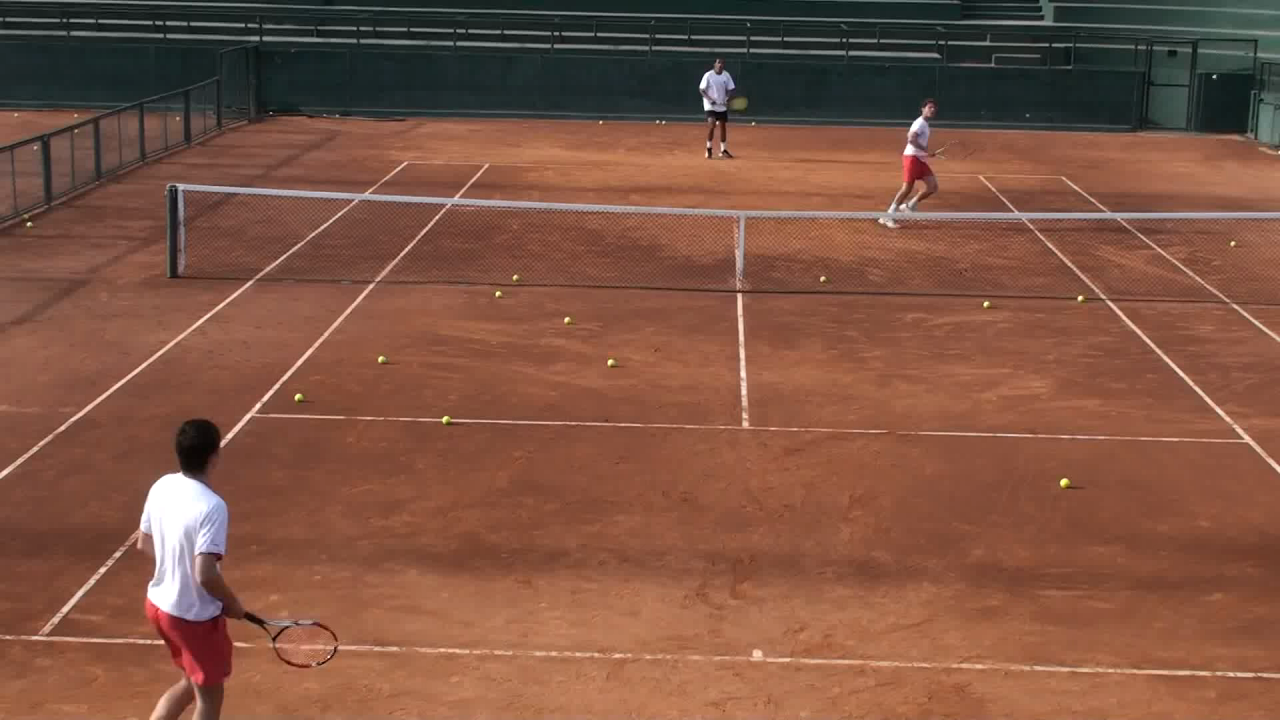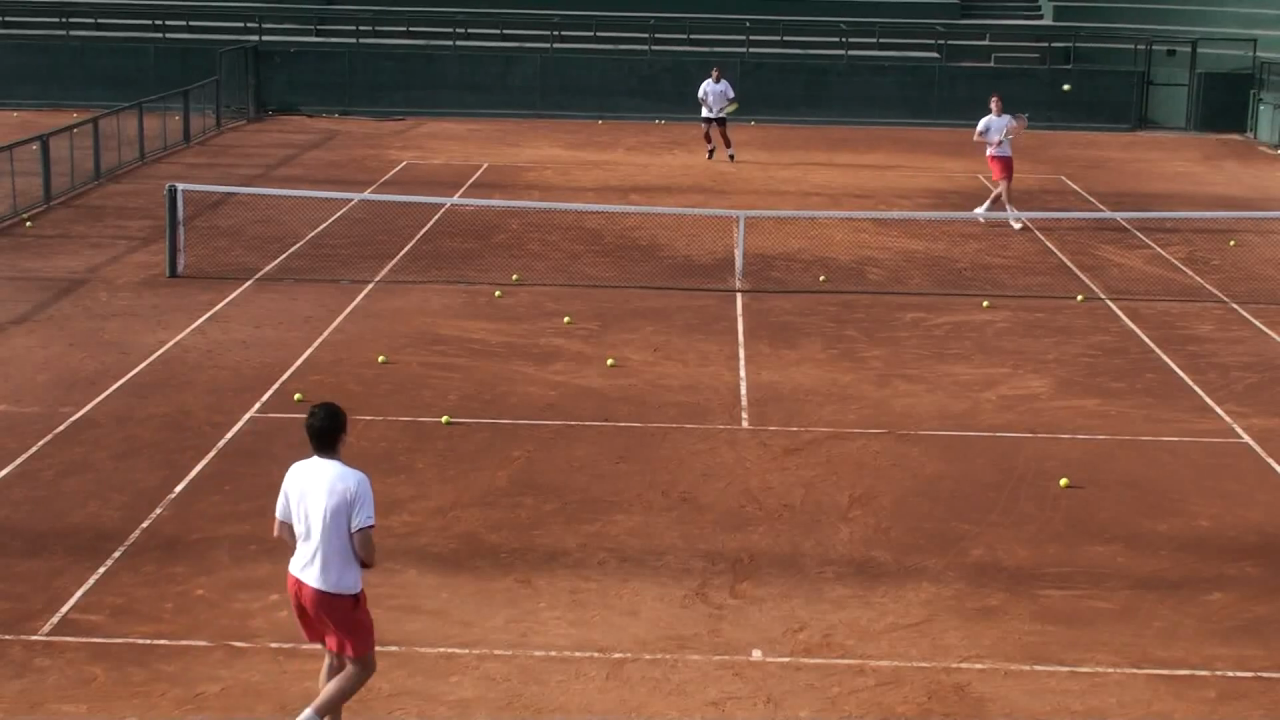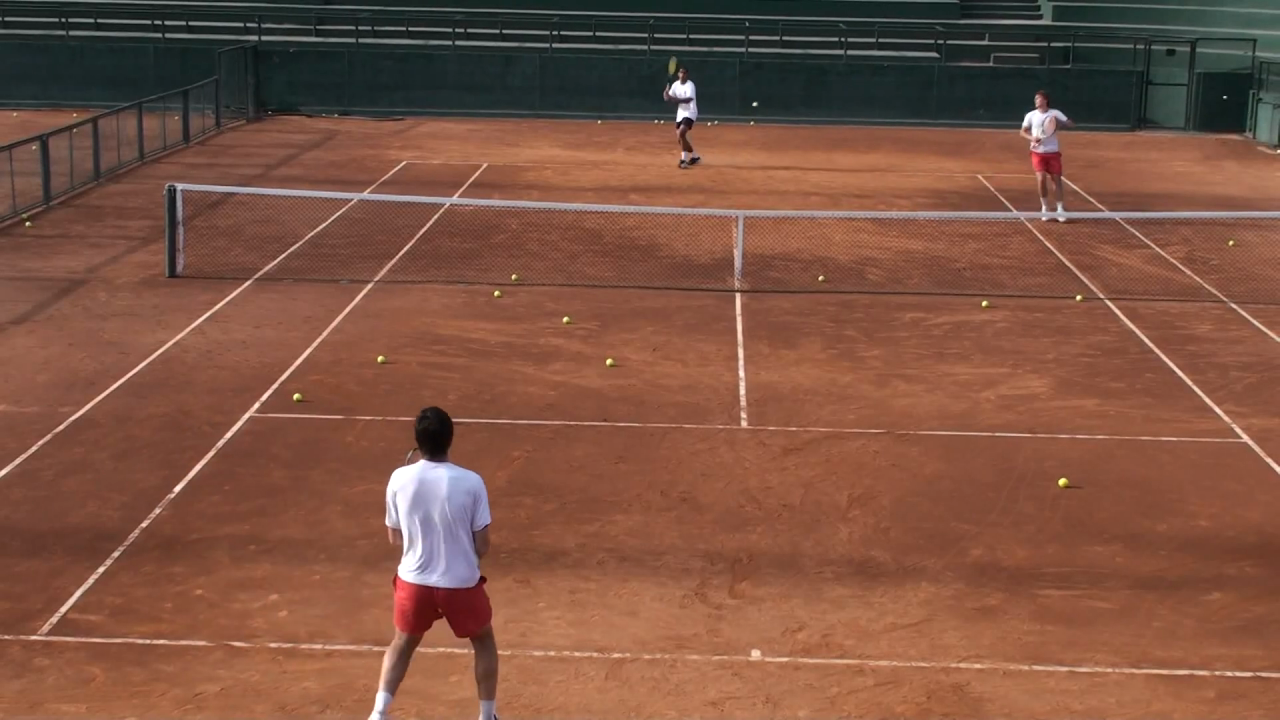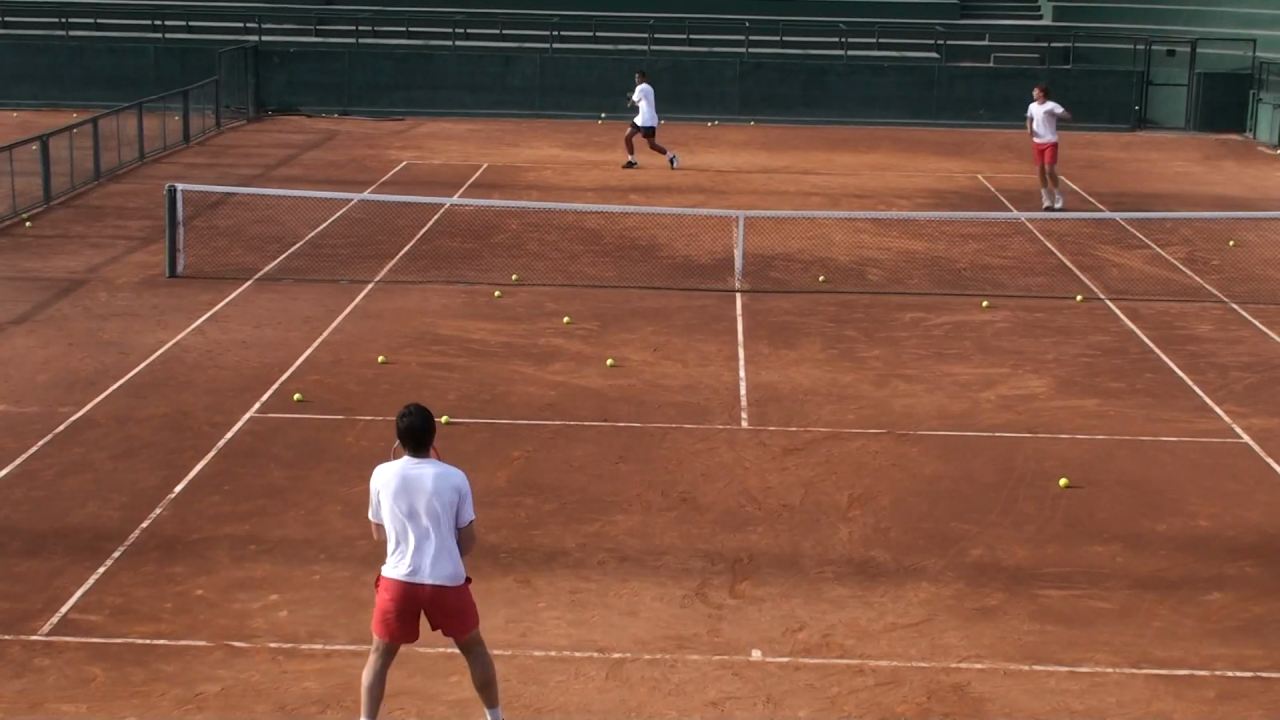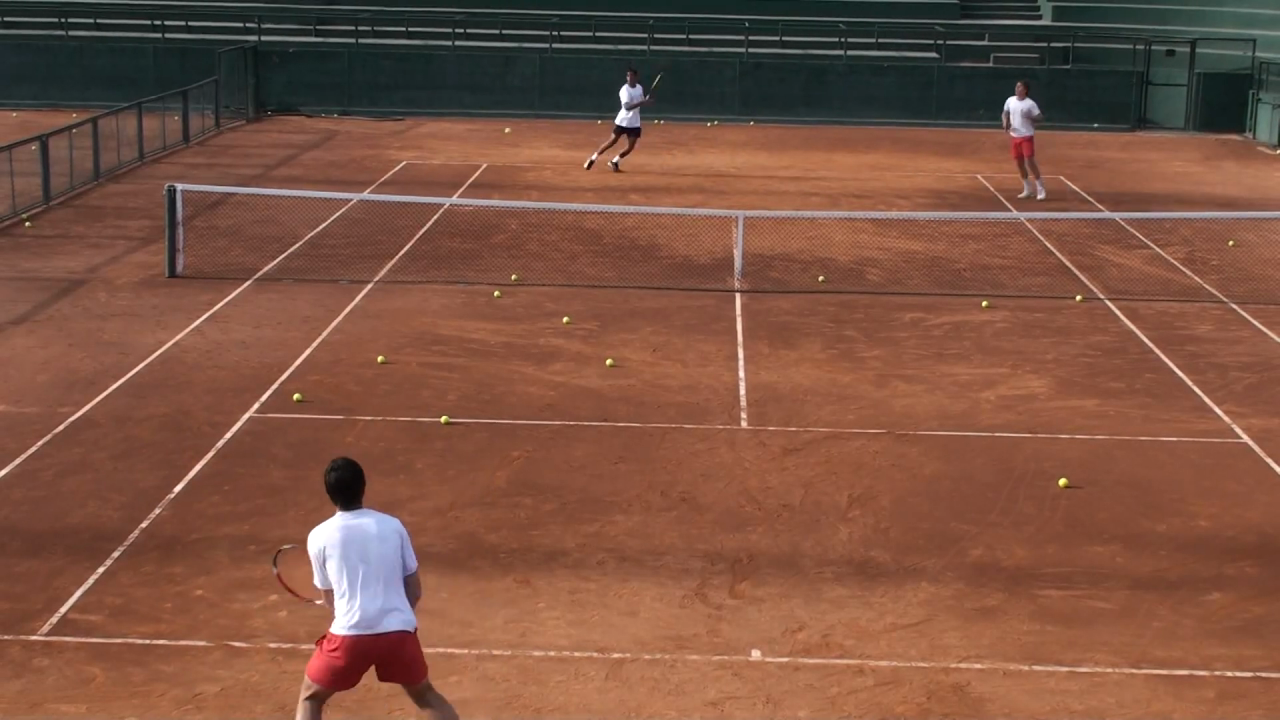
dt=0.5s
person 1, frame 1
left shoulder: (161, 487)
right shoulder: (212, 506)
left elbow: (144, 543)
right elbow: (206, 575)
right wrist: (232, 604)
left hip: (158, 604)
right hip: (194, 615)
left knee: (190, 686)
person 1, frame 2
left shoulder: (295, 472)
right shoulder: (354, 481)
left elbow: (281, 532)
right elbow: (364, 550)
right wrist: (368, 560)
left hip: (299, 580)
right hip: (336, 590)
left knee: (336, 658)
right knee: (361, 667)
person 1, frame 3
left shoulder: (399, 479)
right shoulder: (470, 482)
left elbow: (395, 536)
right elbow: (482, 544)
left hip: (412, 581)
right hip: (461, 583)
left knee: (402, 643)
right knee: (484, 640)
person 1, frame 4
left shoulder: (382, 475)
right shoulder: (455, 478)
left elbow: (379, 533)
right elbow: (467, 542)
left hip: (398, 581)
right hip: (449, 581)
left knee: (380, 656)
right knee: (474, 649)
person 1, frame 5
left shoulder: (320, 537)
right shoulder: (393, 526)
left elbow: (329, 598)
right elbow: (412, 589)
left hip: (351, 638)
right hip: (400, 632)
left knee: (310, 697)
right knee: (426, 696)
